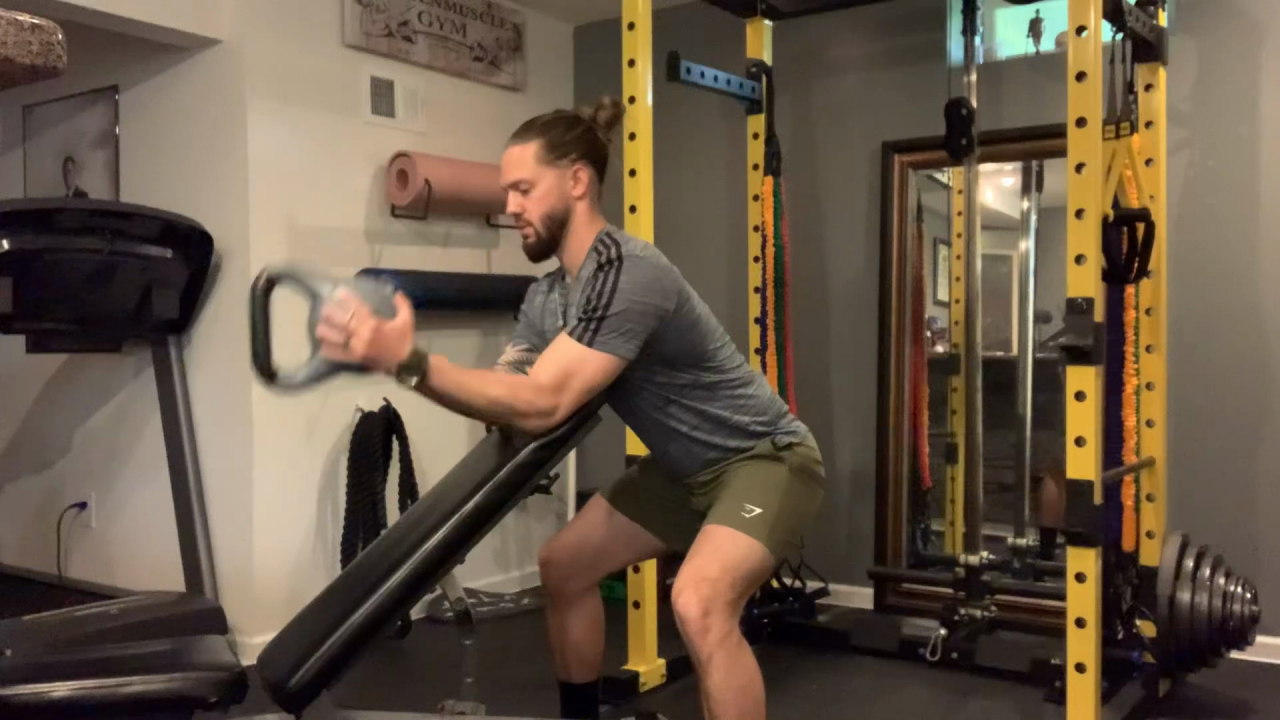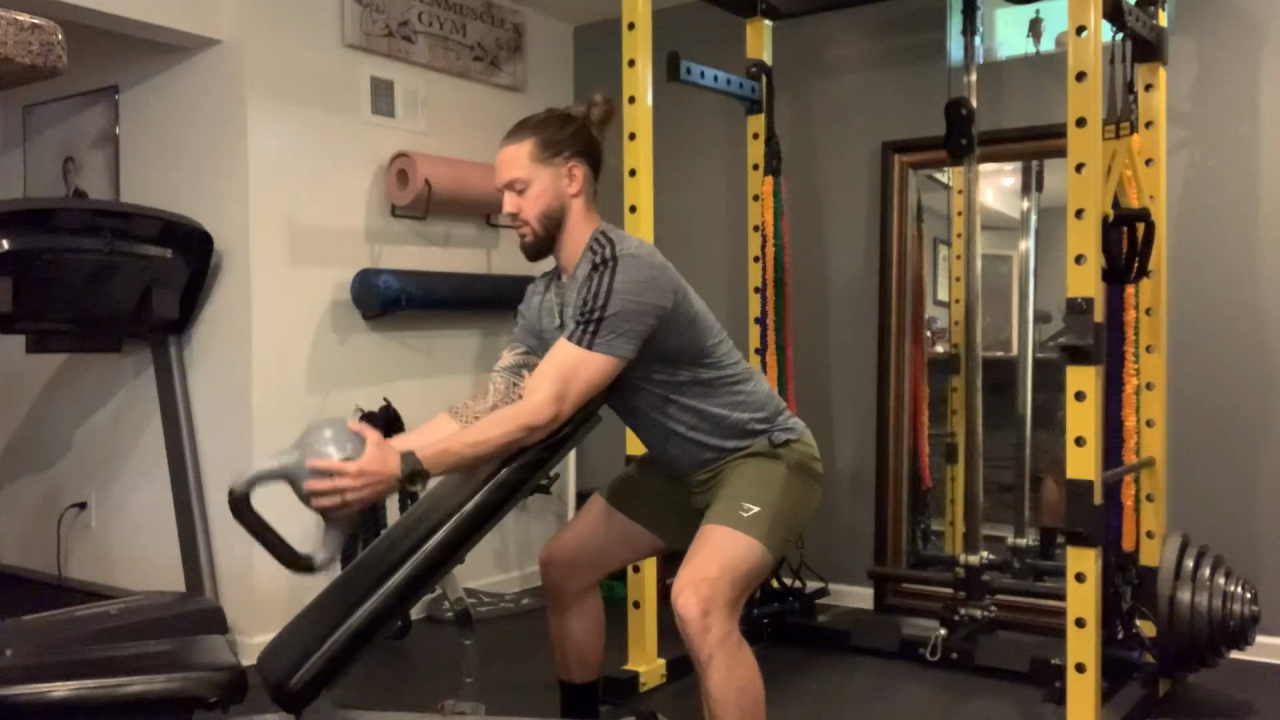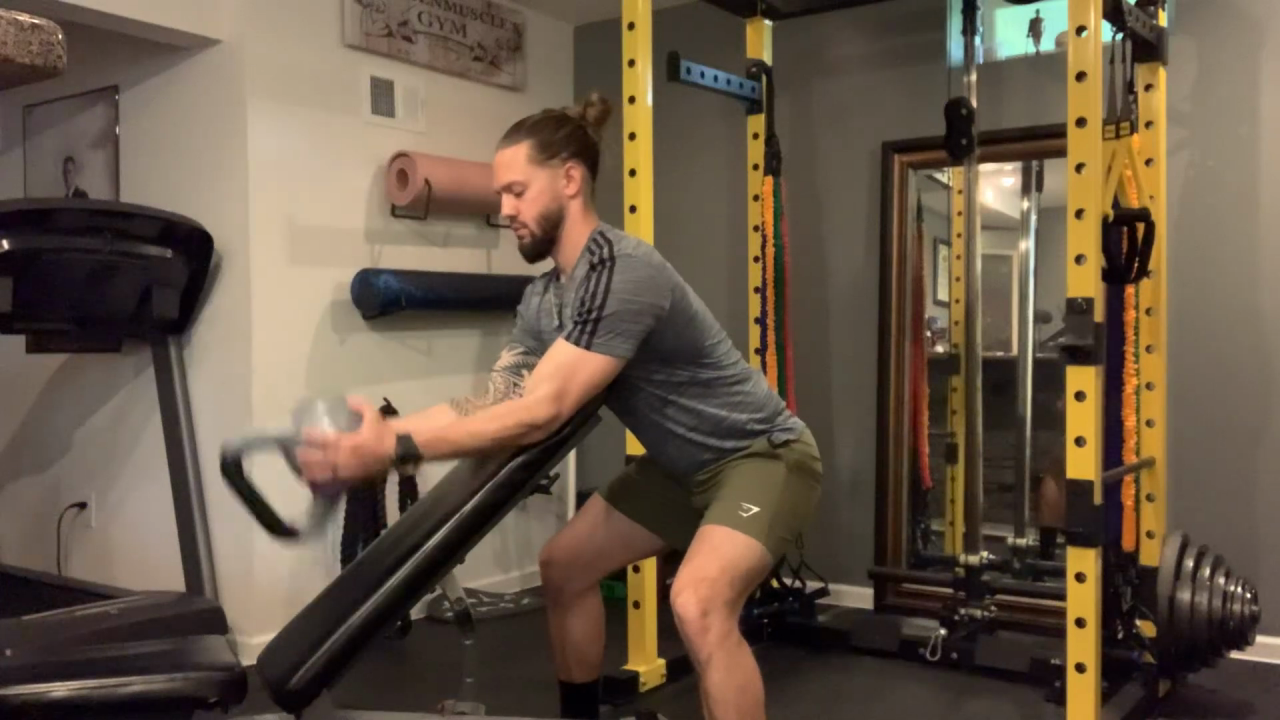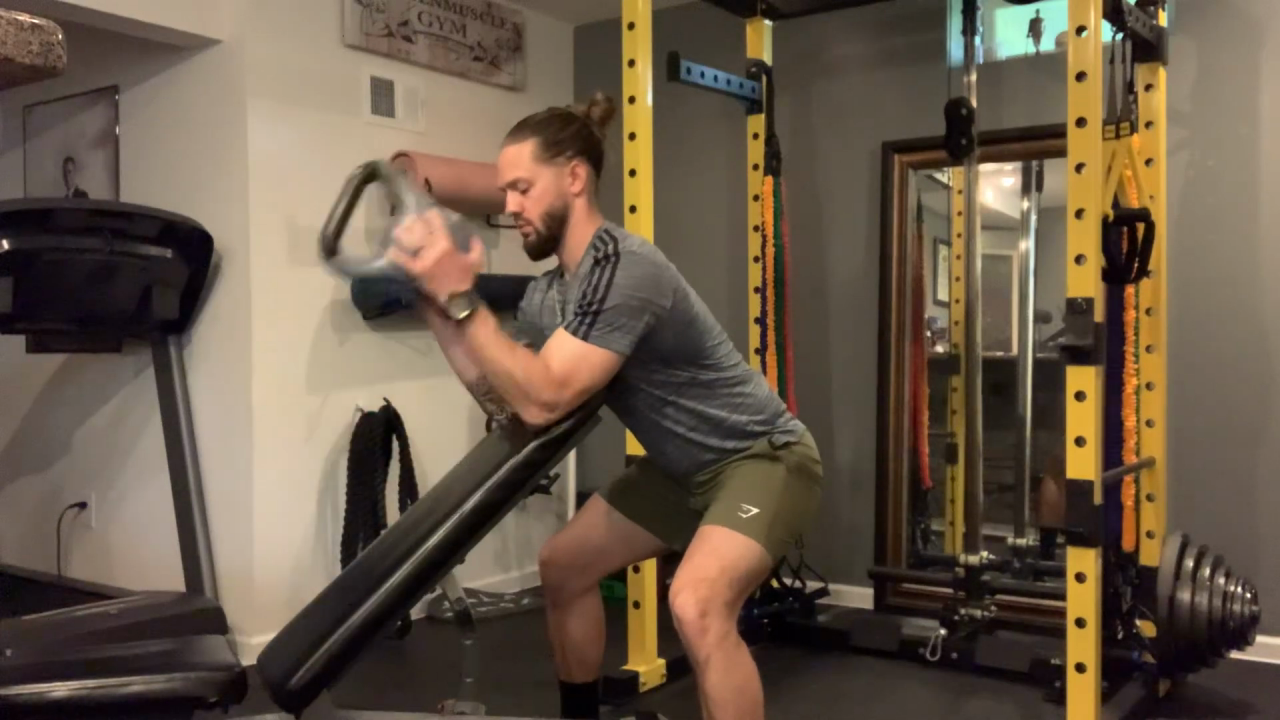
dt=0.5s
person 1, frame 1
left shoulder: (628, 274)
right shoulder: (548, 297)
left elbow: (541, 405)
right elbow: (506, 396)
left wrist: (407, 359)
right wrist: (390, 358)
left hip: (763, 457)
right hip: (683, 466)
left knee: (697, 604)
right knee: (564, 566)
person 1, frame 2
left shoulder: (625, 273)
right shoulder: (544, 299)
left elbow: (539, 414)
right elbow: (496, 404)
left wrist: (402, 466)
right wrist: (389, 449)
left hip: (762, 455)
right hip: (682, 462)
left knee: (698, 603)
right knee: (563, 566)
person 1, frame 3
left shoulder: (622, 273)
right shoulder: (543, 299)
left elbow: (539, 413)
right elbow: (499, 398)
left wrist: (395, 444)
right wrist: (381, 431)
left hip: (763, 455)
right hip: (682, 463)
left knee: (697, 603)
right knee: (563, 566)
person 1, frame 4
left shoulder: (625, 270)
right shoulder: (547, 293)
left elbow: (546, 400)
right elbow: (510, 399)
left wrist: (460, 300)
right wrist: (442, 304)
left hip: (761, 456)
right hip: (682, 465)
left knee: (696, 604)
right knee: (562, 566)
